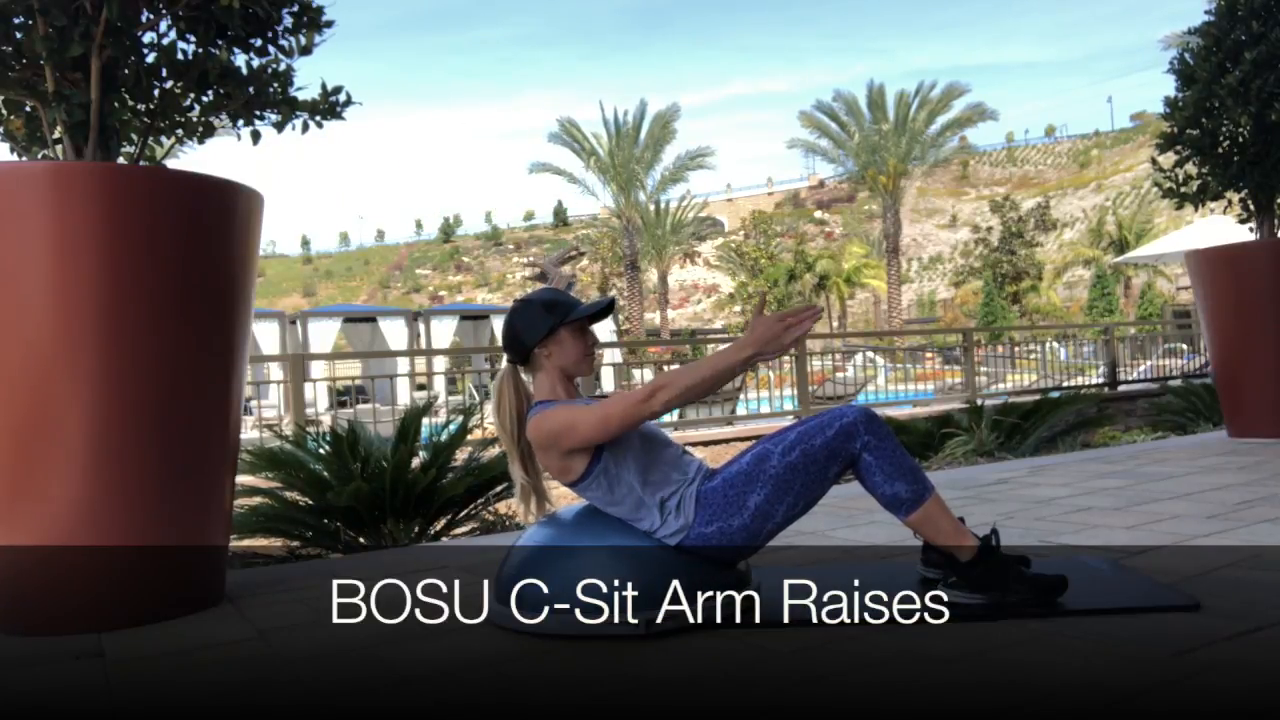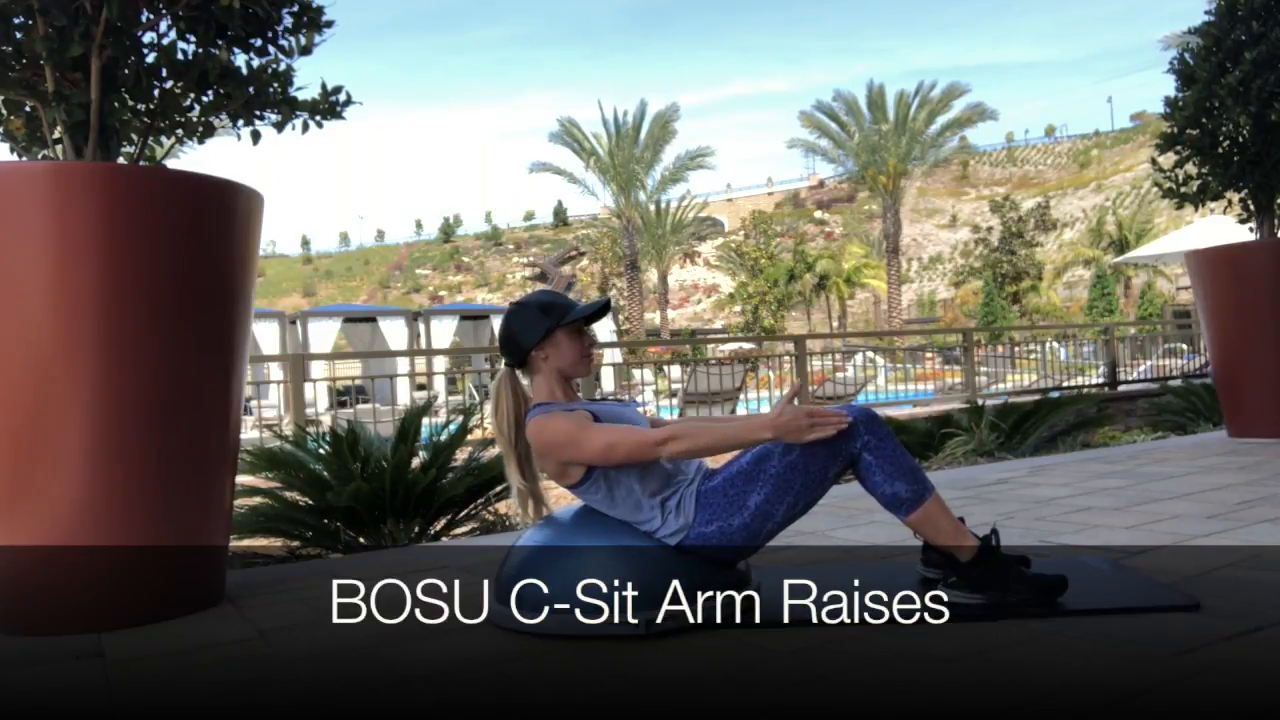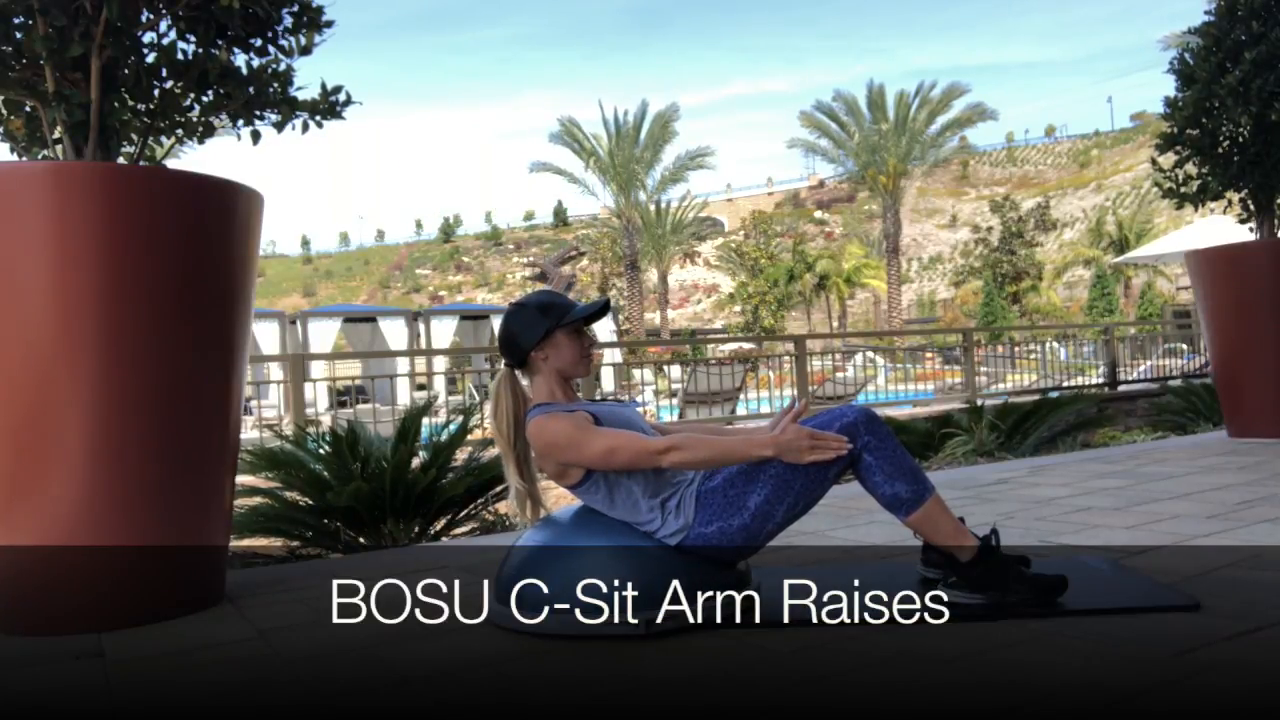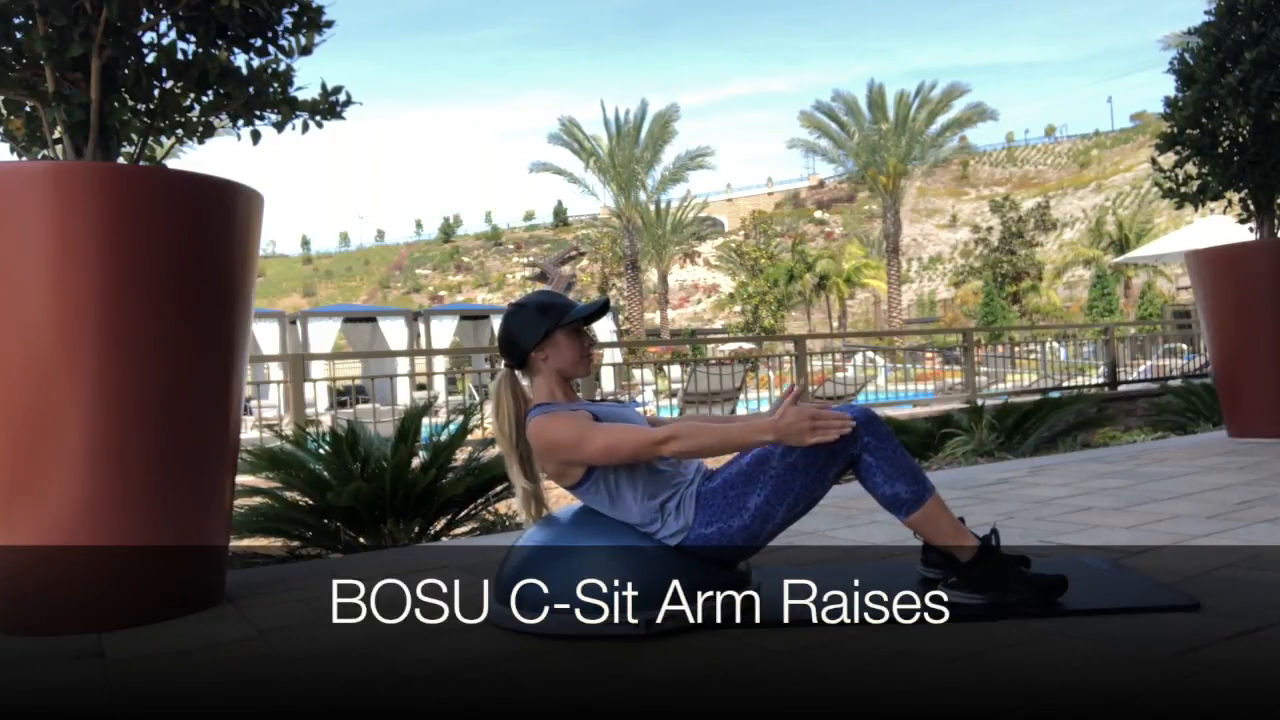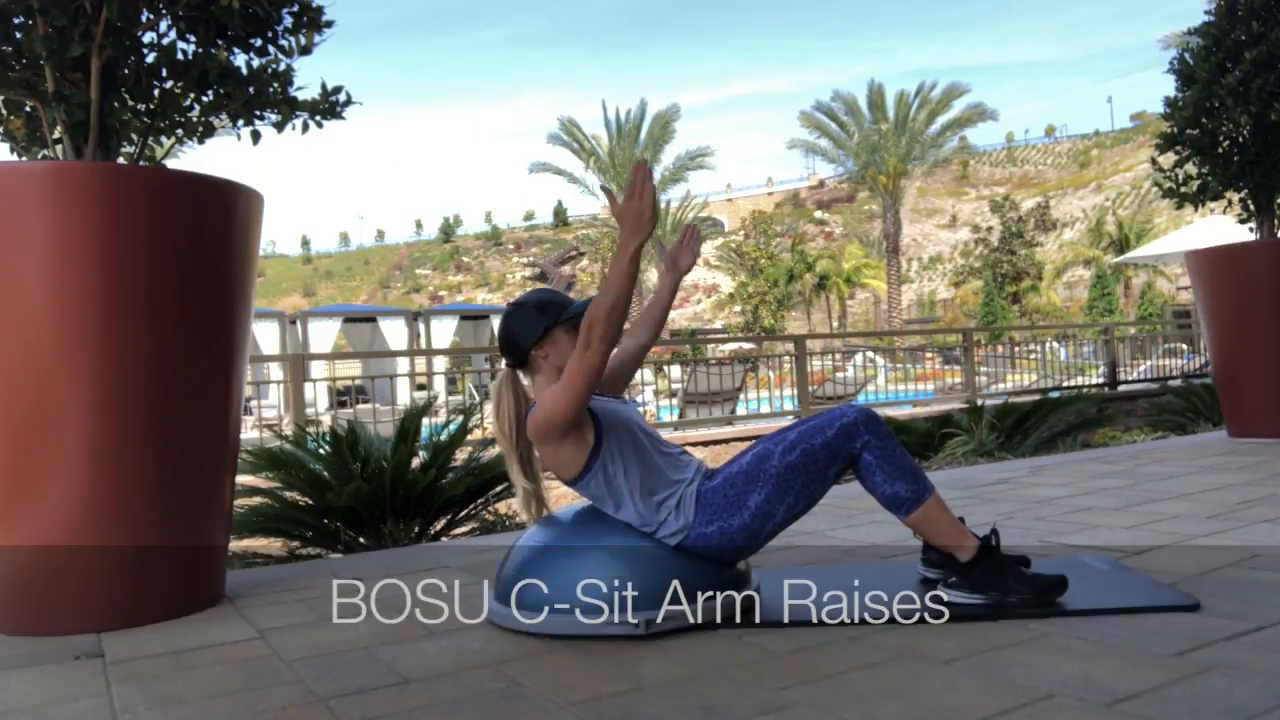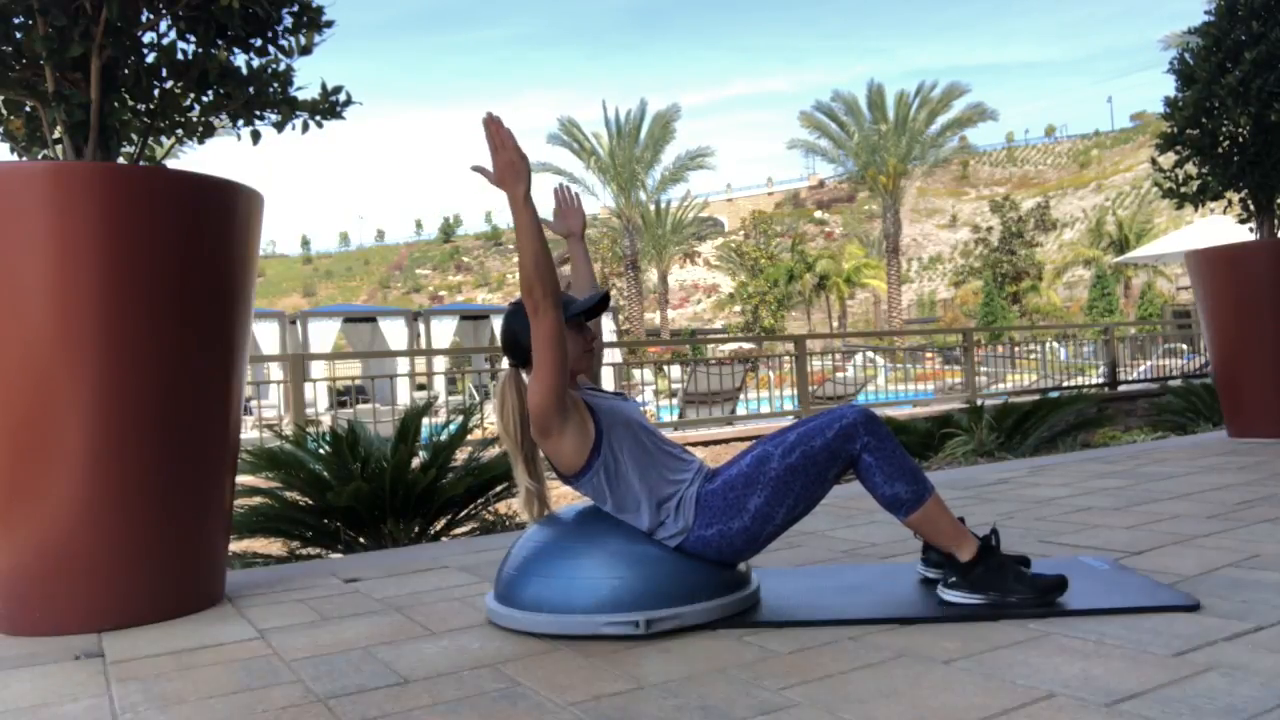
dt=0.3s
person 1, frame 1
left shoulder: (576, 412)
right shoulder: (550, 426)
left elbow: (672, 395)
right elbow: (655, 396)
left wrist: (752, 351)
right wrist: (746, 346)
left hip: (707, 499)
right hip: (702, 522)
left knee: (851, 423)
right knee: (858, 428)
left ankle: (952, 552)
right ankle: (973, 564)
person 1, frame 2
left shoulder: (576, 412)
right shoulder: (548, 430)
left elbow: (676, 425)
right elbow: (662, 444)
left wrist: (763, 421)
right wrist: (768, 429)
left hip: (707, 501)
right hip: (704, 521)
left knee: (854, 427)
right knee: (858, 430)
left ankle: (951, 551)
right ankle: (973, 565)
person 1, frame 3
left shoulder: (577, 413)
right shoulder: (549, 430)
left elbow: (668, 431)
right elbow: (661, 454)
left wrist: (762, 431)
right wrist: (769, 447)
left hip: (707, 503)
right hip: (702, 522)
left knee: (852, 426)
right knee: (856, 429)
left ankle: (949, 550)
right ankle: (973, 564)
person 1, frame 4
left shoulder: (577, 414)
right shoulder: (550, 430)
left elbow: (674, 431)
right elbow: (659, 439)
left wrist: (763, 418)
right wrist: (768, 427)
left hip: (707, 499)
right hip: (704, 521)
left knee: (854, 425)
right knee: (857, 431)
left ankle: (951, 552)
right ankle: (975, 566)
person 1, frame 5
left shoulder: (585, 400)
right shoulder: (551, 420)
left elbow: (639, 343)
right elbow: (598, 340)
left wrist: (672, 274)
right wrist: (629, 242)
left hip: (709, 505)
right hip: (704, 527)
left knee: (852, 429)
right knee: (856, 430)
left ankle: (951, 552)
right ankle: (973, 567)
person 1, frame 6
left shoulder: (579, 398)
right shoulder: (550, 414)
left elbow: (577, 314)
right elbow: (543, 306)
left wrist: (576, 239)
right wrist: (519, 193)
left hip: (710, 501)
right hip: (704, 524)
left knee: (851, 426)
right knee: (858, 430)
left ankle: (949, 551)
right ankle: (974, 566)
